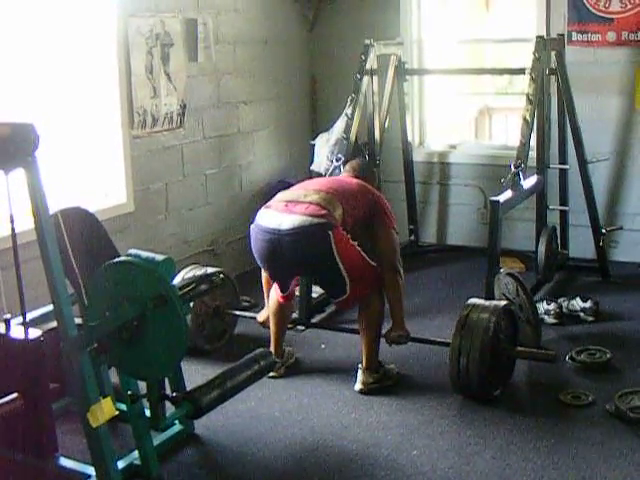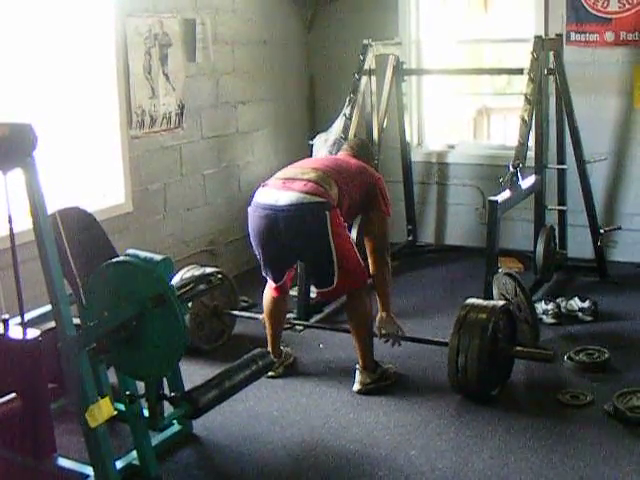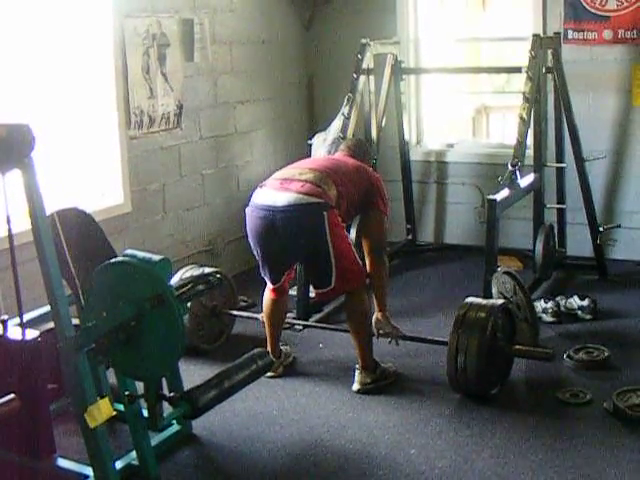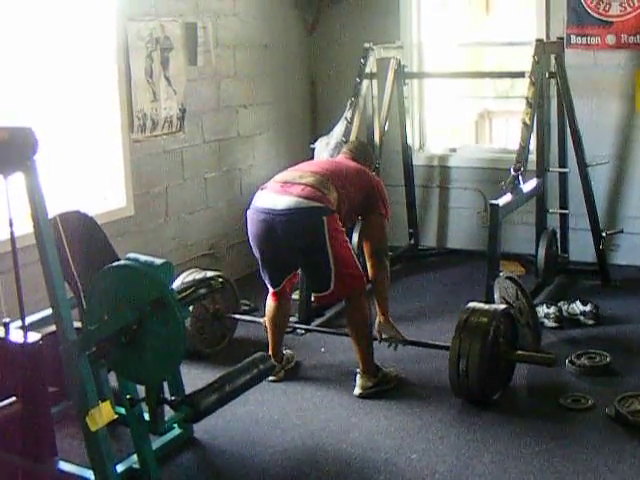
dt=0.5s
person 1, frame 1
left shoulder: (310, 184)
right shoulder: (373, 198)
right elbow: (390, 265)
left wrist: (268, 307)
right wrist: (398, 324)
left hip: (262, 229)
right hip: (311, 231)
left knee: (283, 283)
right knee: (369, 286)
left ankle: (276, 357)
right ankle: (370, 372)
person 1, frame 2
left shoulder: (309, 163)
right shoulder: (371, 178)
right elbow: (378, 252)
right wrist: (385, 312)
left hip: (260, 207)
right hip: (309, 211)
left knee: (276, 282)
right knee: (356, 287)
left ankle: (273, 357)
right ankle: (368, 372)
person 1, frame 3
left shoulder: (307, 164)
right shoulder: (369, 178)
right elbow: (375, 252)
right wrist: (382, 313)
left hip: (258, 209)
right hip: (306, 211)
left knee: (275, 282)
right knee: (354, 286)
left ankle: (273, 357)
right ankle: (368, 371)
person 1, frame 4
left shoulder: (309, 167)
right shoulder: (370, 182)
right elbow: (376, 256)
right wrist: (384, 317)
left hip: (259, 211)
right hip: (307, 215)
left knee: (278, 287)
right knee: (354, 291)
left ankle: (275, 361)
right ankle: (369, 376)
